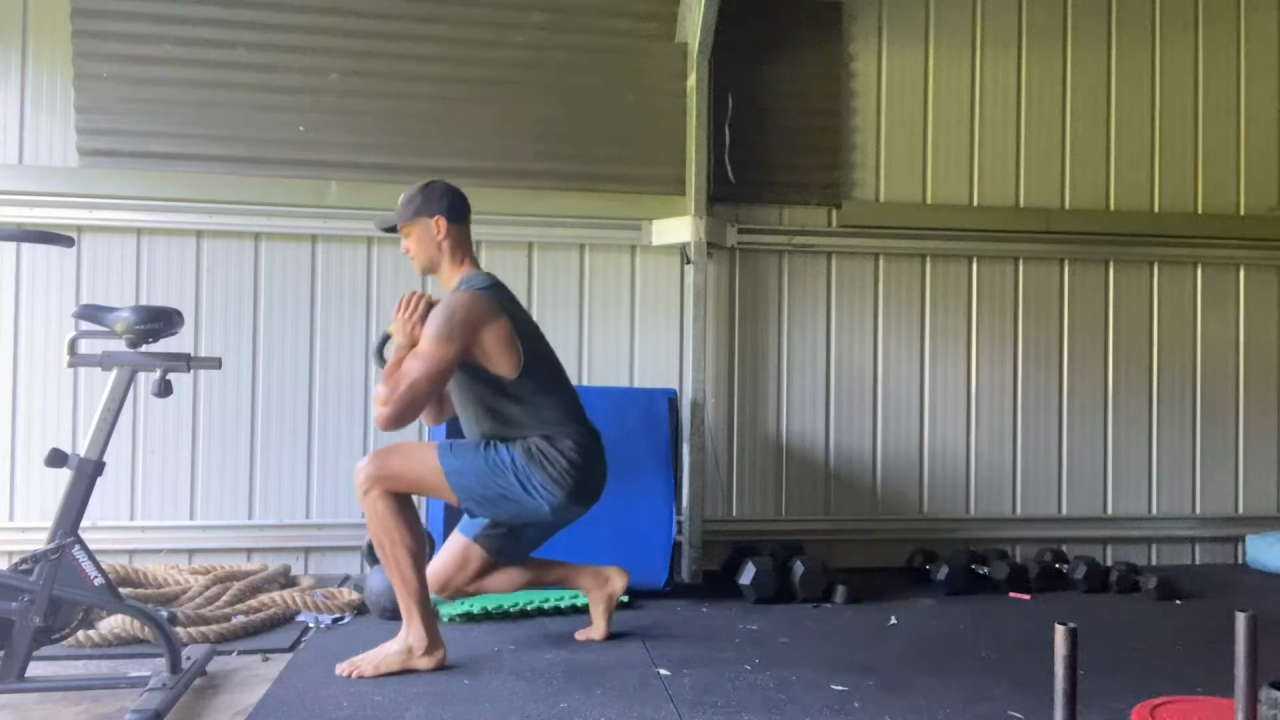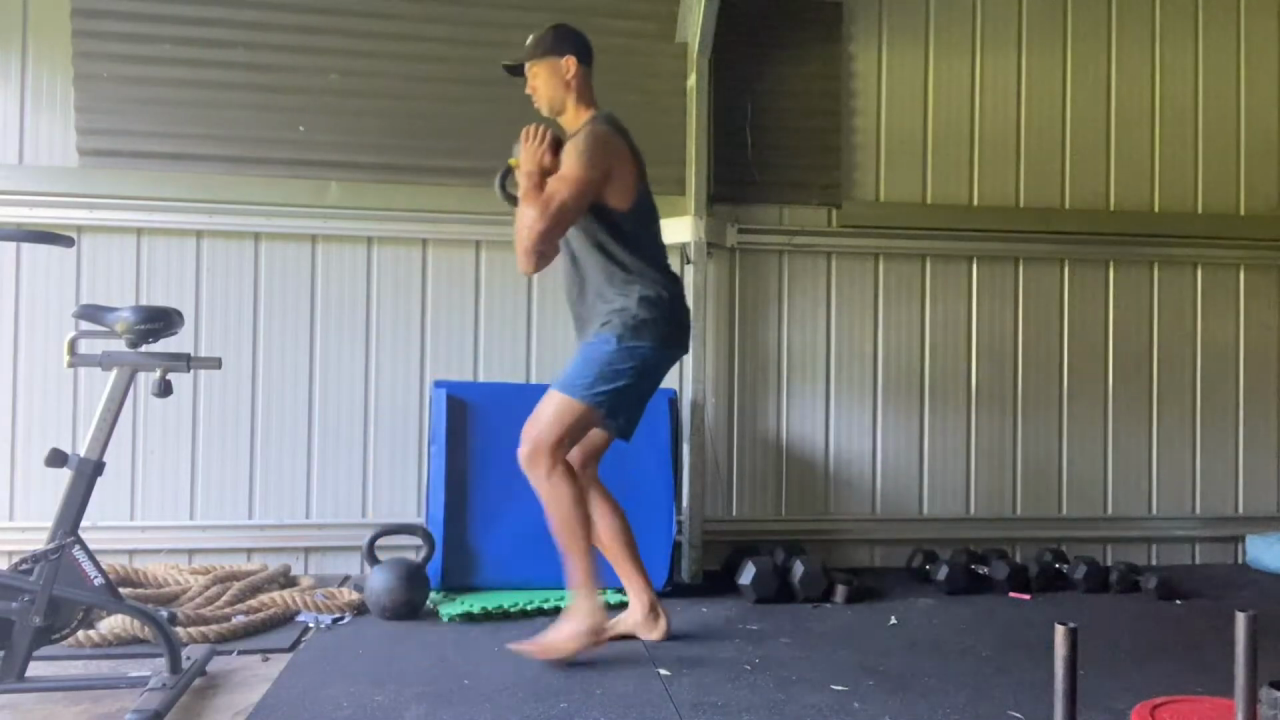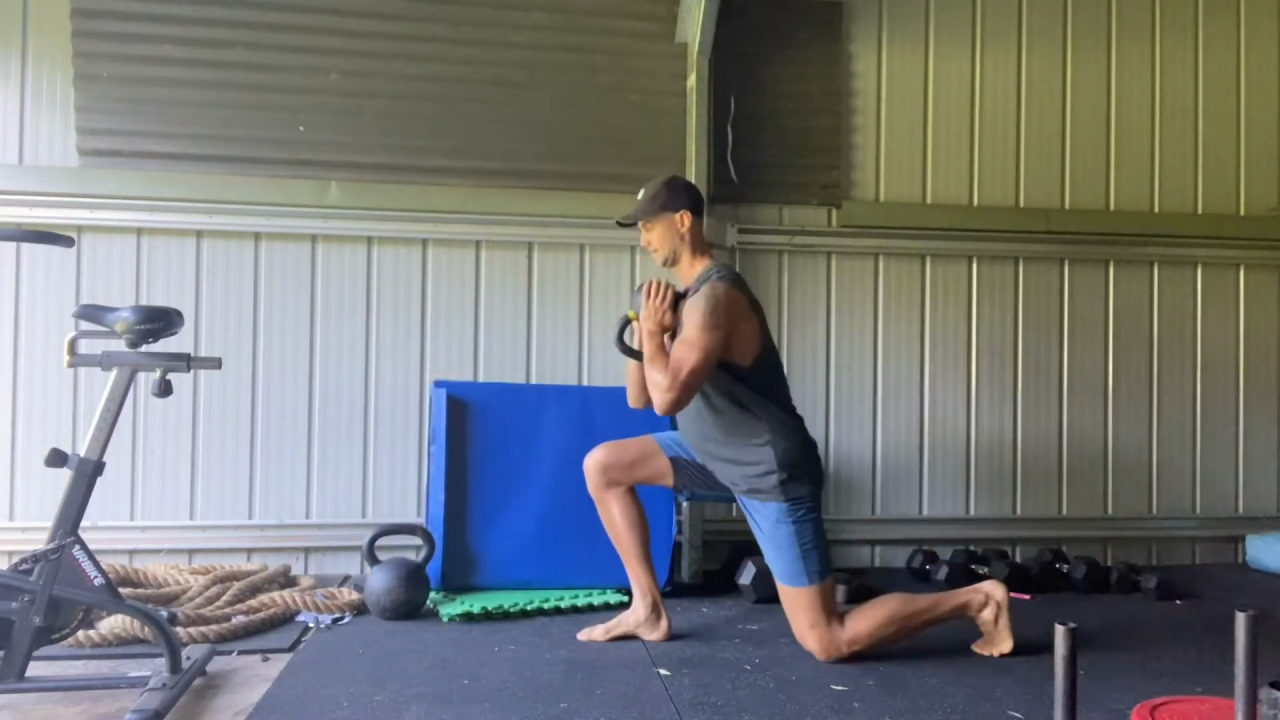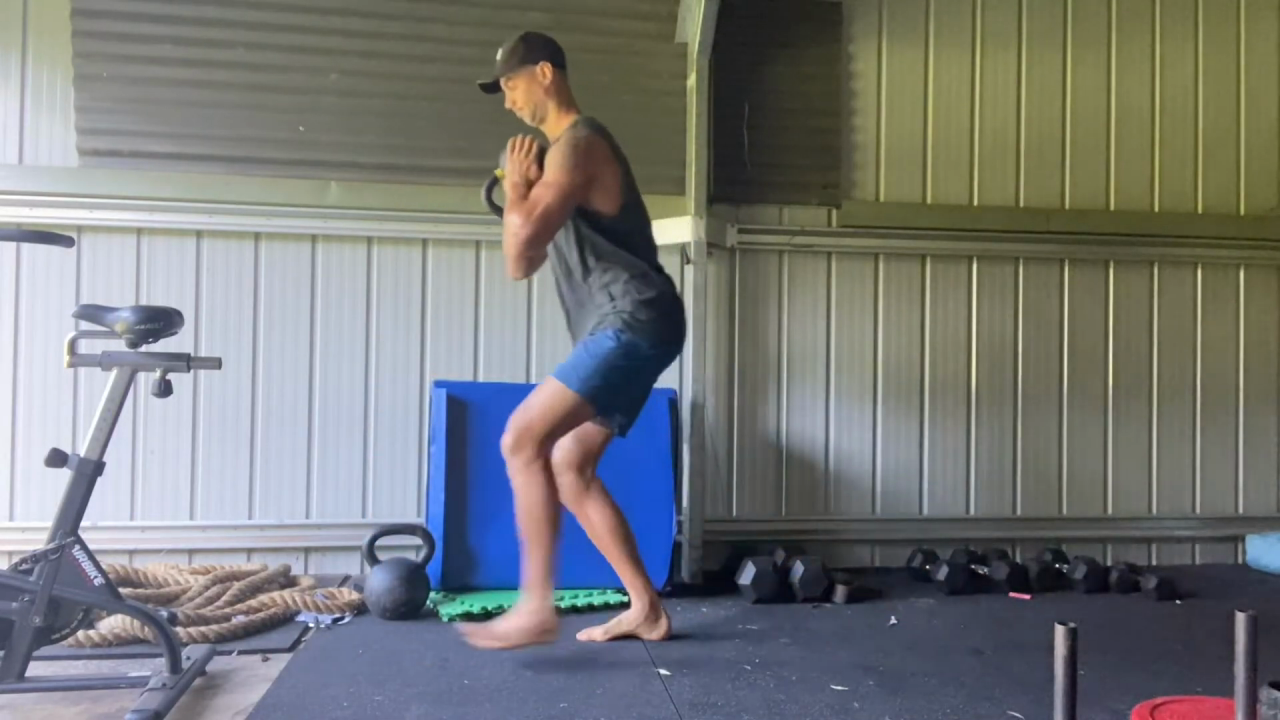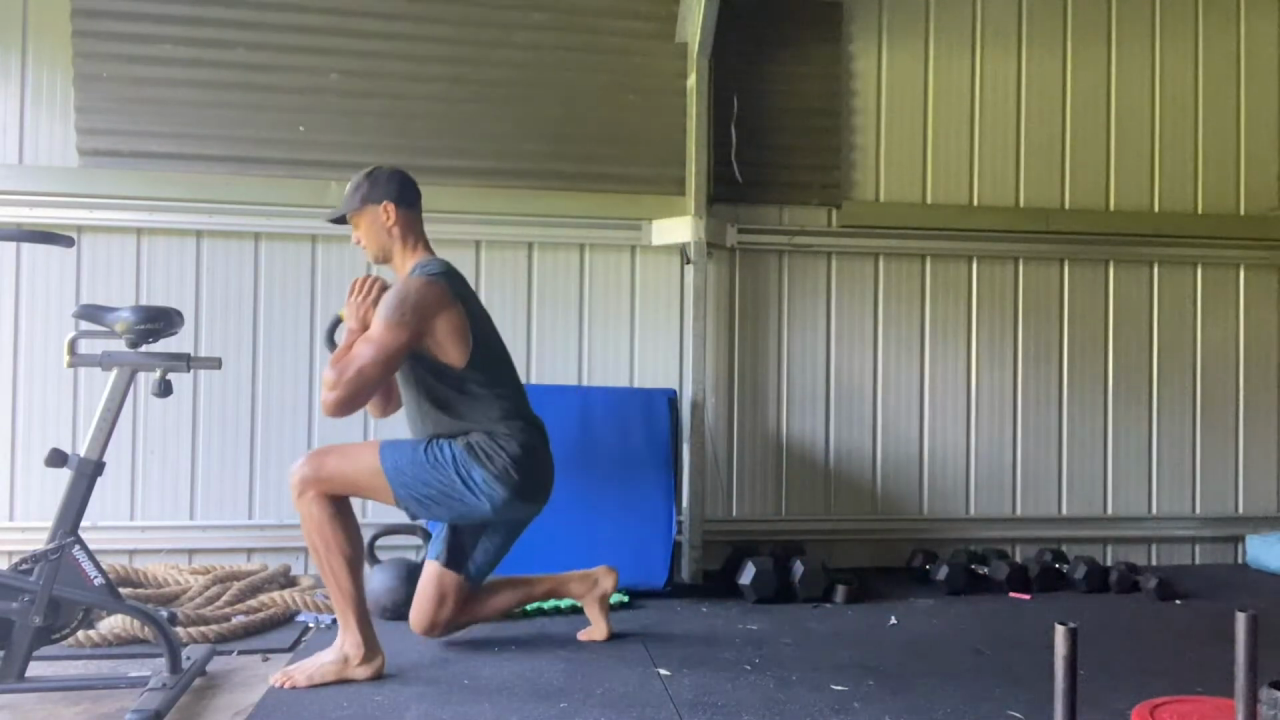
dt=1s
person 1, frame 1
left shoulder: (462, 306)
right shoulder: (473, 299)
left elbow: (390, 410)
right elbow: (437, 411)
left wrist: (403, 345)
right wrist: (417, 345)
left hip: (553, 468)
right hip: (550, 468)
left knee: (374, 474)
right knee: (446, 578)
left ankle: (419, 639)
right ankle: (597, 581)
person 1, frame 2
left shoulder: (594, 138)
right shoulder: (577, 146)
left elbow: (535, 233)
right elbow: (531, 259)
left wrist: (531, 180)
right wrist: (533, 183)
left hip: (636, 323)
right hip: (621, 330)
left knee: (538, 450)
right knee: (575, 468)
left ankle: (584, 608)
right ankle: (644, 609)
person 1, frame 3
left shoulder: (715, 295)
right shoulder: (691, 297)
left elbow: (667, 398)
right elbow: (640, 399)
left wrist: (652, 332)
right wrist: (645, 337)
left hip: (772, 474)
right hip: (729, 459)
left knee: (828, 643)
right knee: (601, 467)
left ankle: (978, 599)
right ankle: (647, 610)
person 1, frame 4
left shoulder: (578, 144)
right shoulder: (560, 153)
left elbow: (522, 237)
right elbow: (519, 264)
left wrist: (519, 185)
right wrist: (520, 193)
left hip: (637, 322)
right hip: (620, 330)
left knee: (521, 439)
right knee: (567, 465)
left ankle: (536, 605)
right ankle: (646, 609)
person 1, frame 5
left shoulder: (416, 292)
right shoulder: (428, 288)
left elbow: (337, 397)
right elbow: (383, 403)
left wrist: (355, 329)
right wrist: (367, 331)
left hip: (495, 468)
right hip: (501, 473)
left knee: (310, 476)
right knee: (431, 621)
left ankle: (356, 648)
right ankle: (586, 583)
